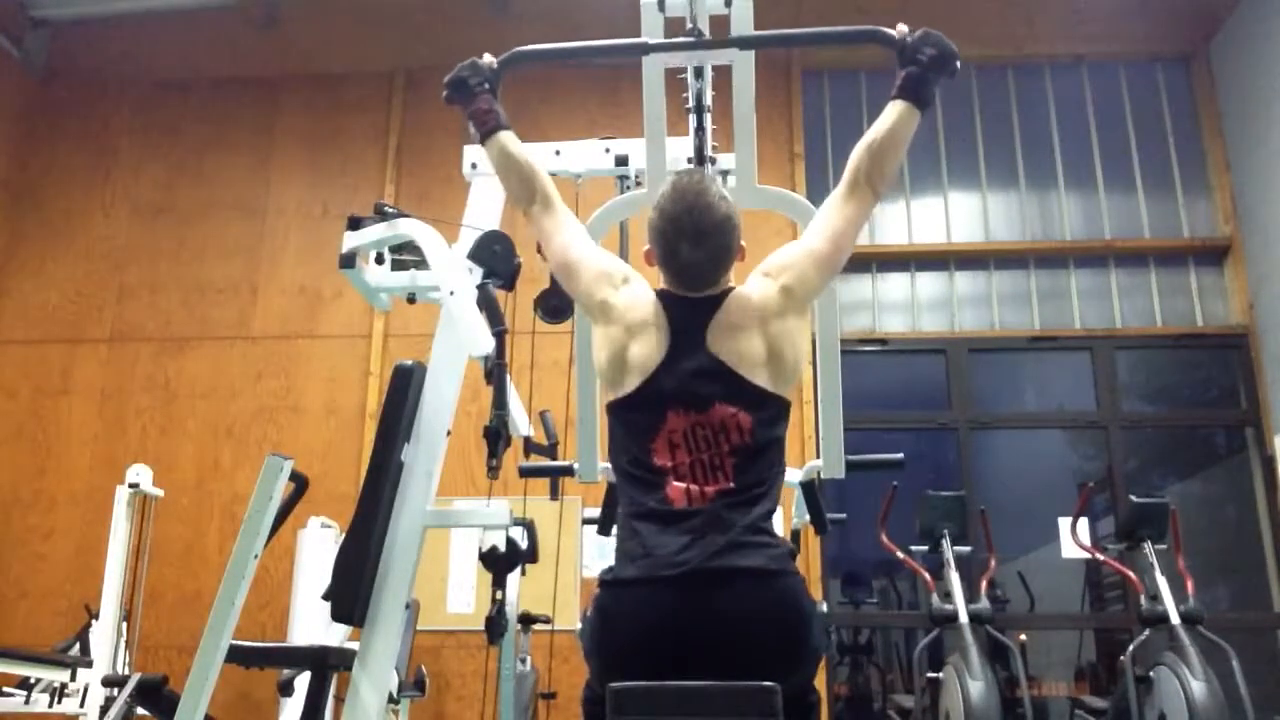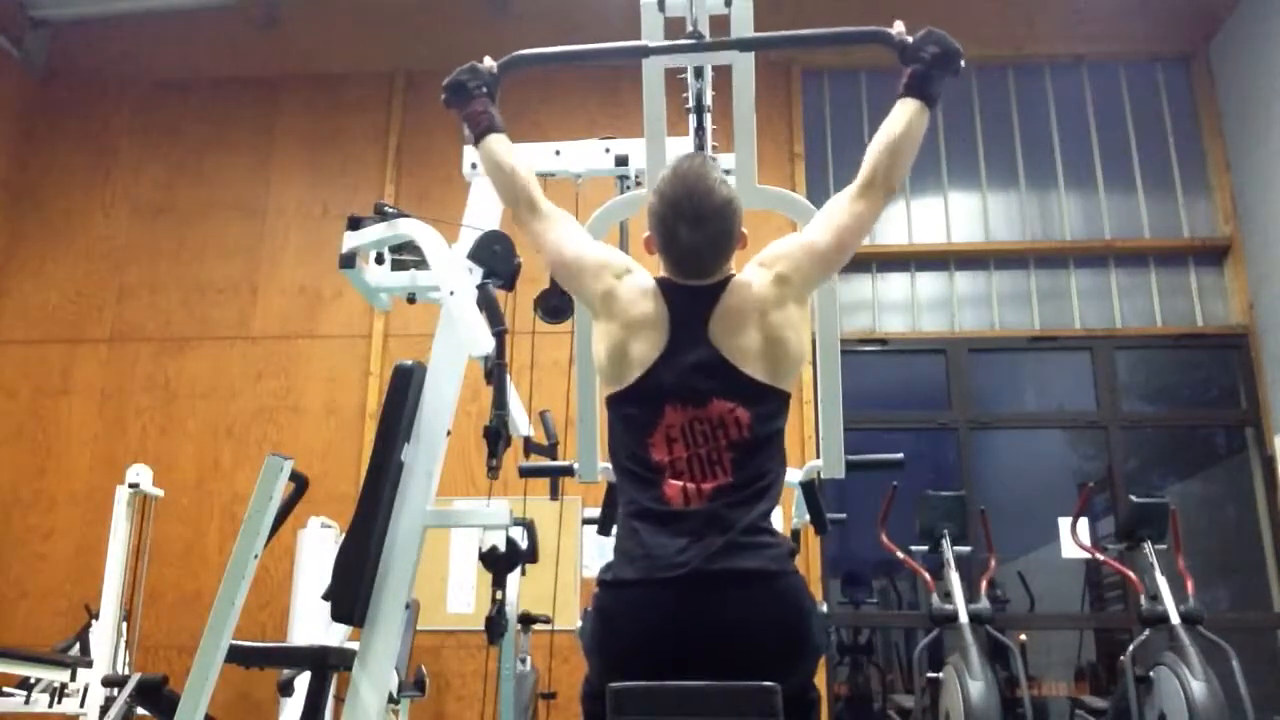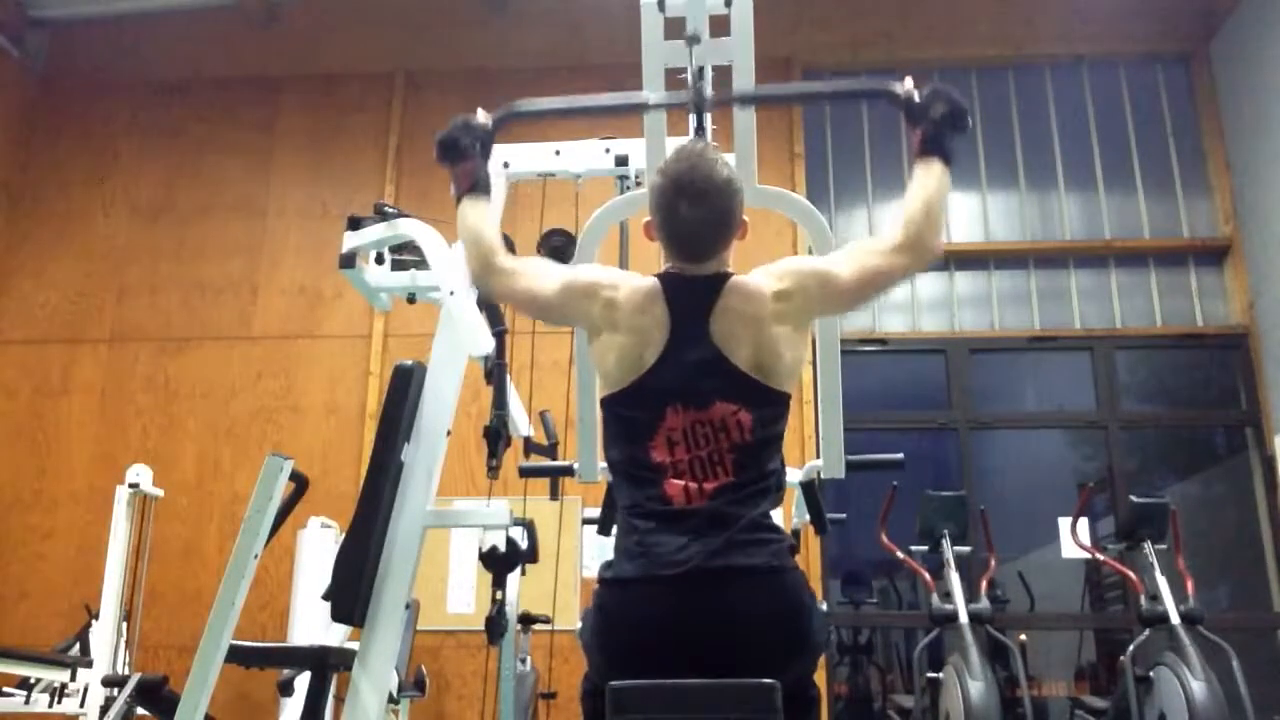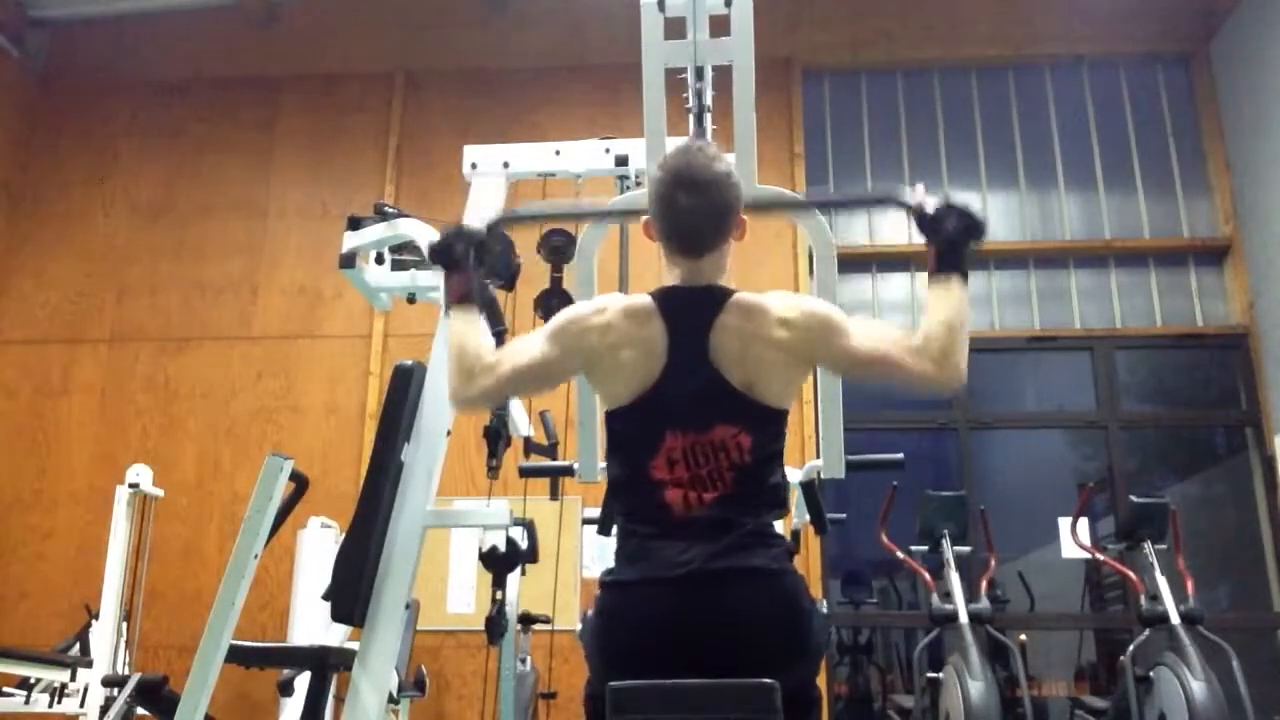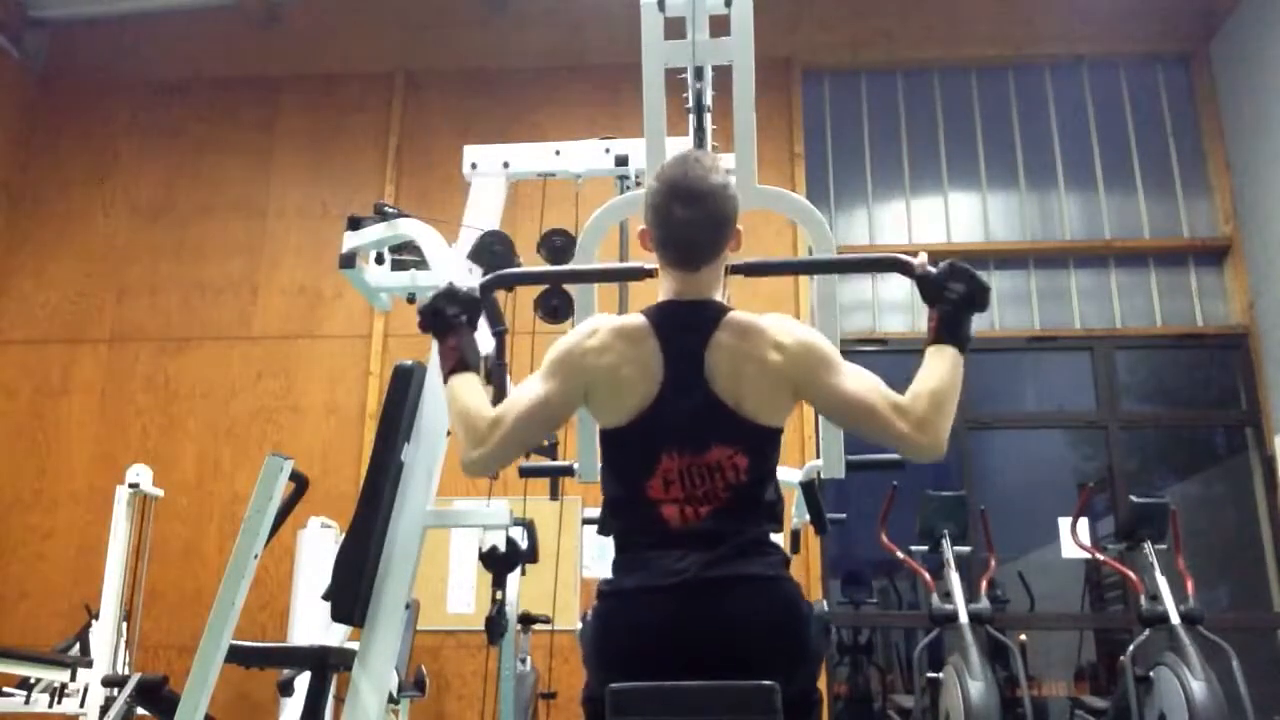
dt=0.3s
person 1, frame 1
left shoulder: (621, 312)
right shoulder: (772, 307)
left elbow: (540, 201)
right elbow: (861, 186)
left wrist: (485, 113)
right wrist: (913, 86)
left hip: (638, 607)
right hip: (761, 604)
person 1, frame 2
left shoulder: (620, 302)
right shoulder: (774, 297)
left elbow: (531, 206)
right elbow: (872, 187)
left wrist: (480, 115)
right wrist: (919, 84)
left hip: (638, 606)
right hip: (761, 602)
person 1, frame 3
left shoulder: (609, 305)
right shoulder: (782, 300)
left elbow: (489, 267)
right elbow: (916, 245)
left wrist: (472, 173)
right wrist: (931, 142)
left hip: (637, 605)
right hip: (762, 600)
person 1, frame 4
left shoulder: (603, 327)
right shoulder: (785, 326)
left elbow: (471, 385)
right elbow: (940, 366)
left wrist: (462, 287)
right wrist: (948, 264)
left hip: (639, 609)
right hip: (761, 604)
person 1, frame 5
left shoulder: (597, 347)
right shoulder: (781, 346)
left elbow: (479, 451)
right elbow: (923, 435)
left wrist: (459, 348)
right wrist: (947, 329)
left hip: (636, 620)
right hip: (759, 616)
